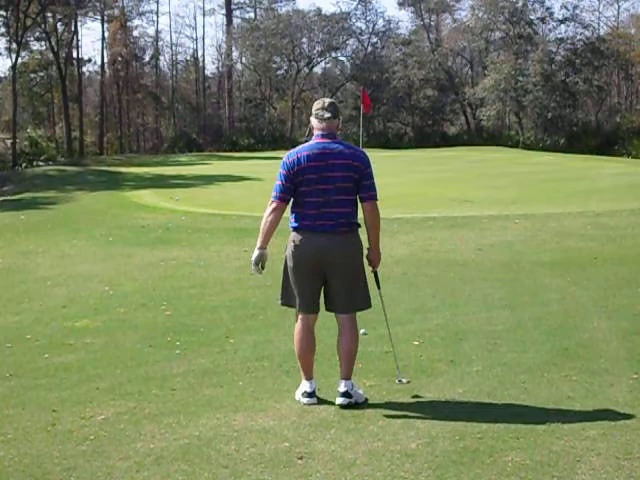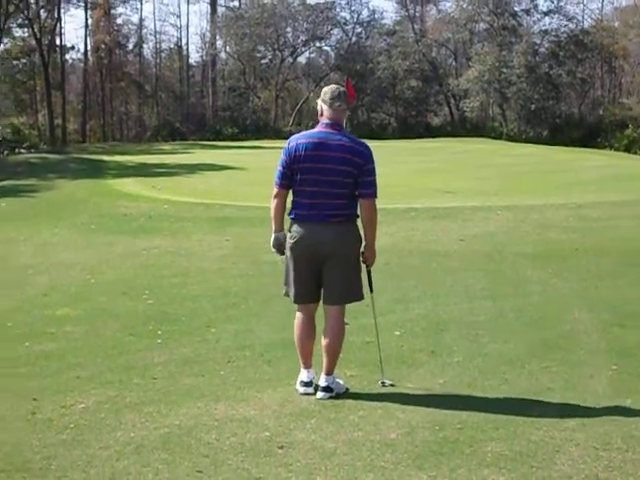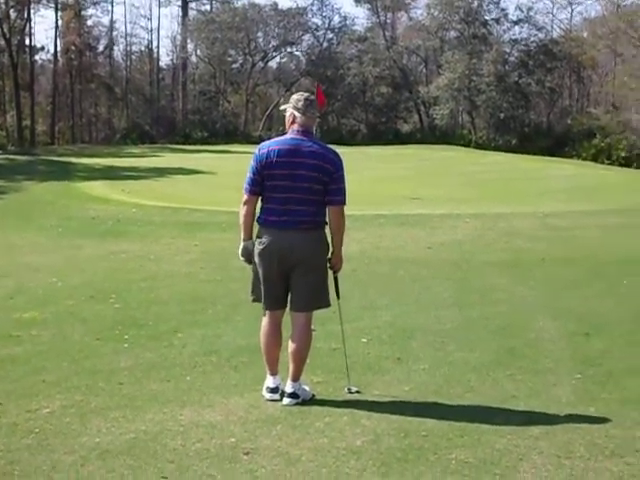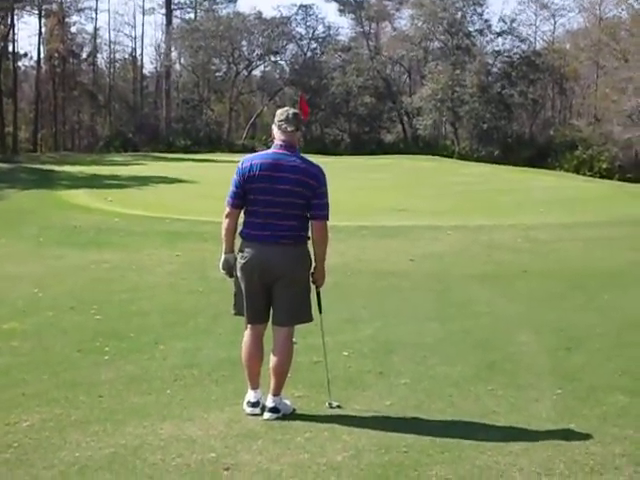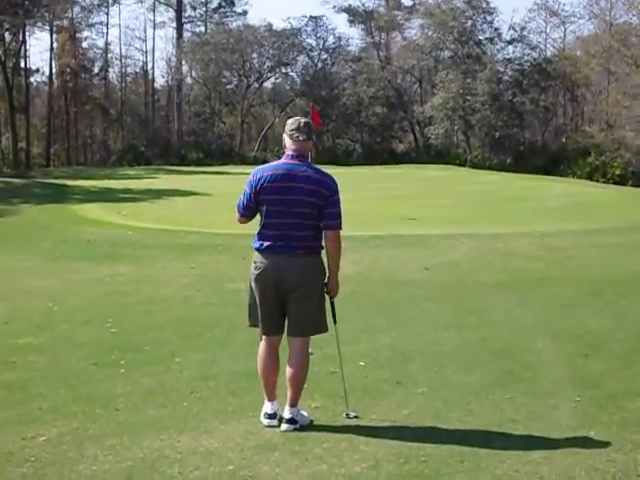
dt=1s
person 1, frame 1
left shoulder: (294, 157)
right shoulder: (357, 157)
left elbow: (276, 207)
right elbow: (370, 207)
left wrist: (261, 247)
right wrist: (374, 246)
left hip: (305, 244)
right hip: (344, 244)
left knee: (305, 318)
right knee: (347, 318)
left ankle: (307, 386)
right ankle: (346, 387)
person 1, frame 2
left shoulder: (295, 143)
right shoulder: (360, 150)
left elbow: (279, 194)
right elbow: (367, 204)
left wrist: (278, 231)
right wrist: (370, 244)
left hip: (302, 234)
right hip: (341, 236)
left knee: (304, 309)
right knee: (335, 311)
left ankle: (305, 376)
right ankle: (327, 380)
person 1, frame 3
left shoulder: (265, 150)
right shoulder: (330, 157)
left elbow: (248, 202)
right elbow: (336, 212)
left wrist: (246, 240)
right wrist: (337, 250)
left hip: (270, 240)
right hip: (309, 243)
left knee: (271, 314)
right knee: (302, 318)
left ankle: (272, 382)
right ankle: (293, 387)
person 1, frame 4
left shoulder: (248, 164)
right shoulder: (313, 172)
left elbow: (230, 214)
right elbow: (319, 226)
left wrist: (227, 253)
right wrist: (320, 265)
left hip: (253, 253)
right hip: (291, 257)
left knee: (253, 328)
right knee: (283, 332)
left ankle: (253, 396)
right ankle: (274, 401)
person 1, frame 5
left shoulder: (261, 174)
right shoulder: (325, 181)
left elbow: (242, 216)
right elbow: (331, 235)
right wrist: (333, 275)
left hip: (267, 264)
right hip: (305, 267)
left knee: (269, 339)
right knee: (298, 342)
left ankle: (269, 407)
right ankle: (291, 413)
